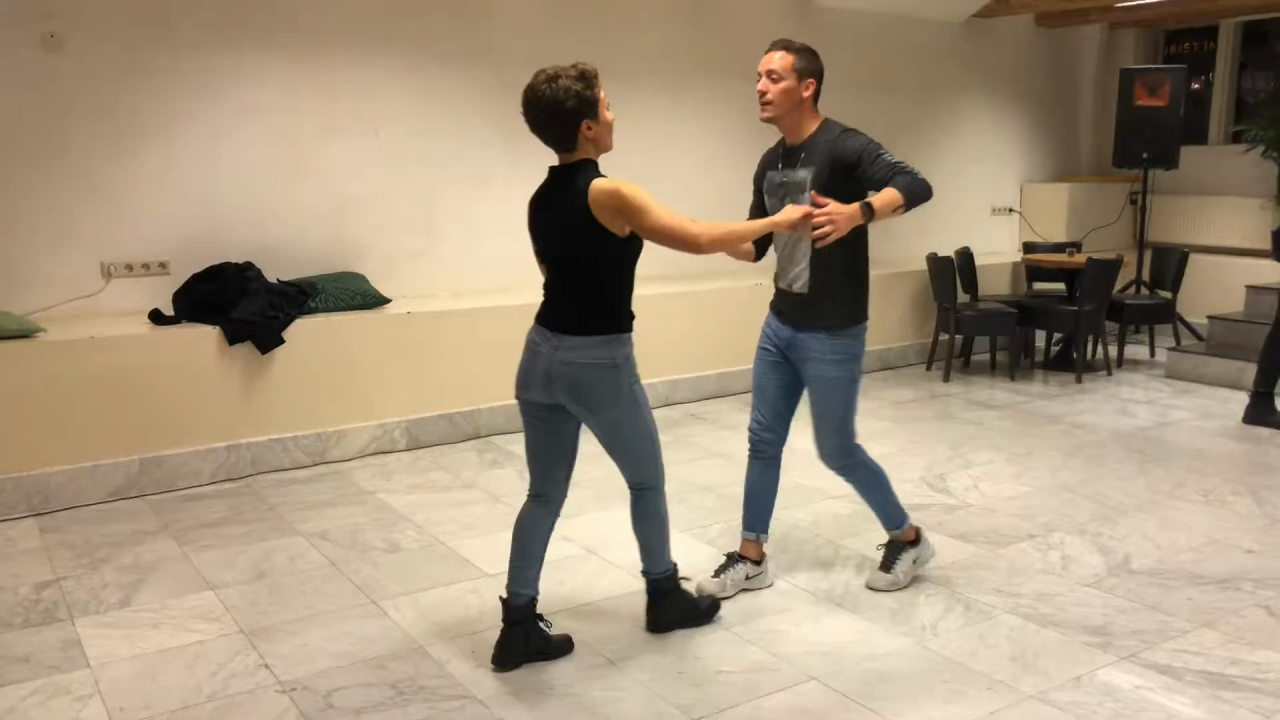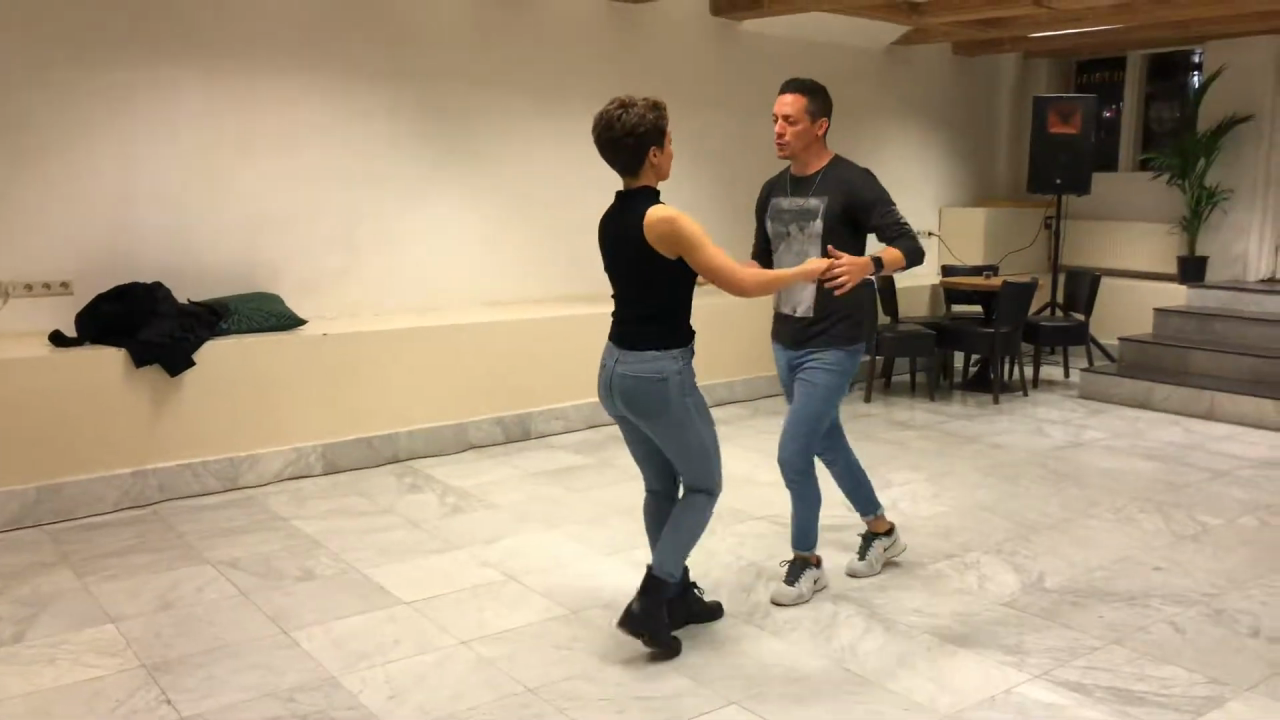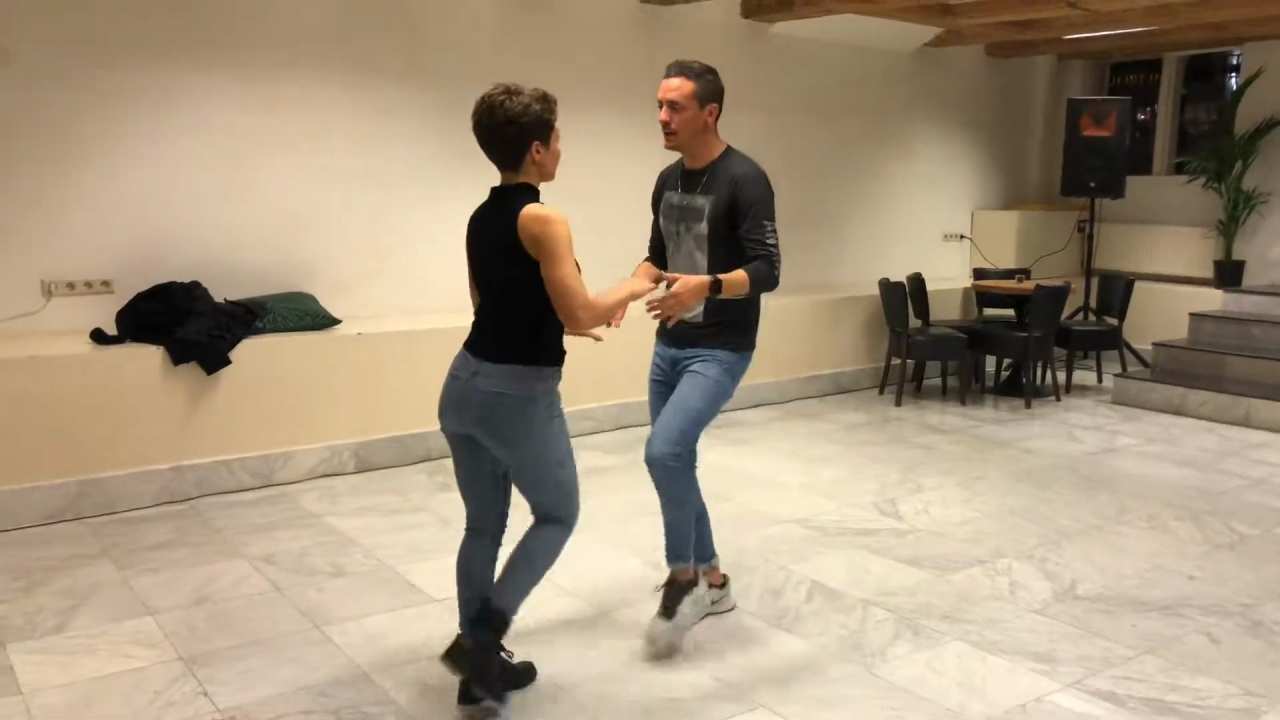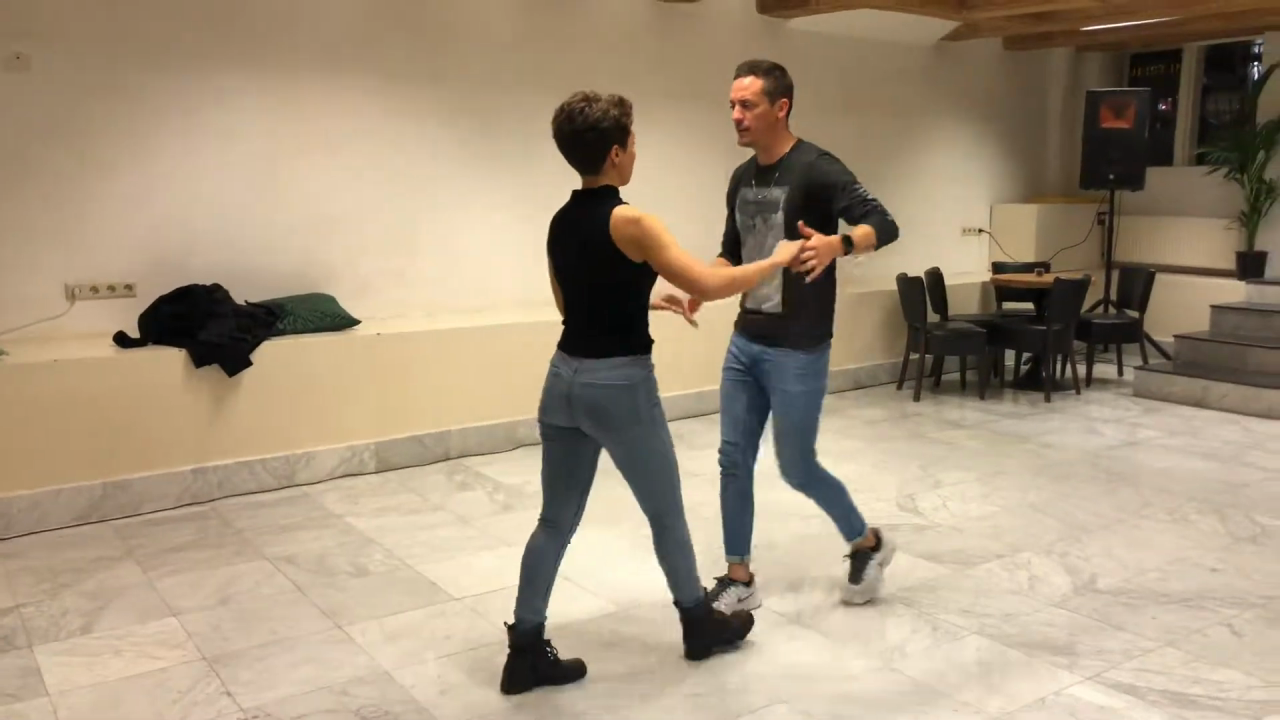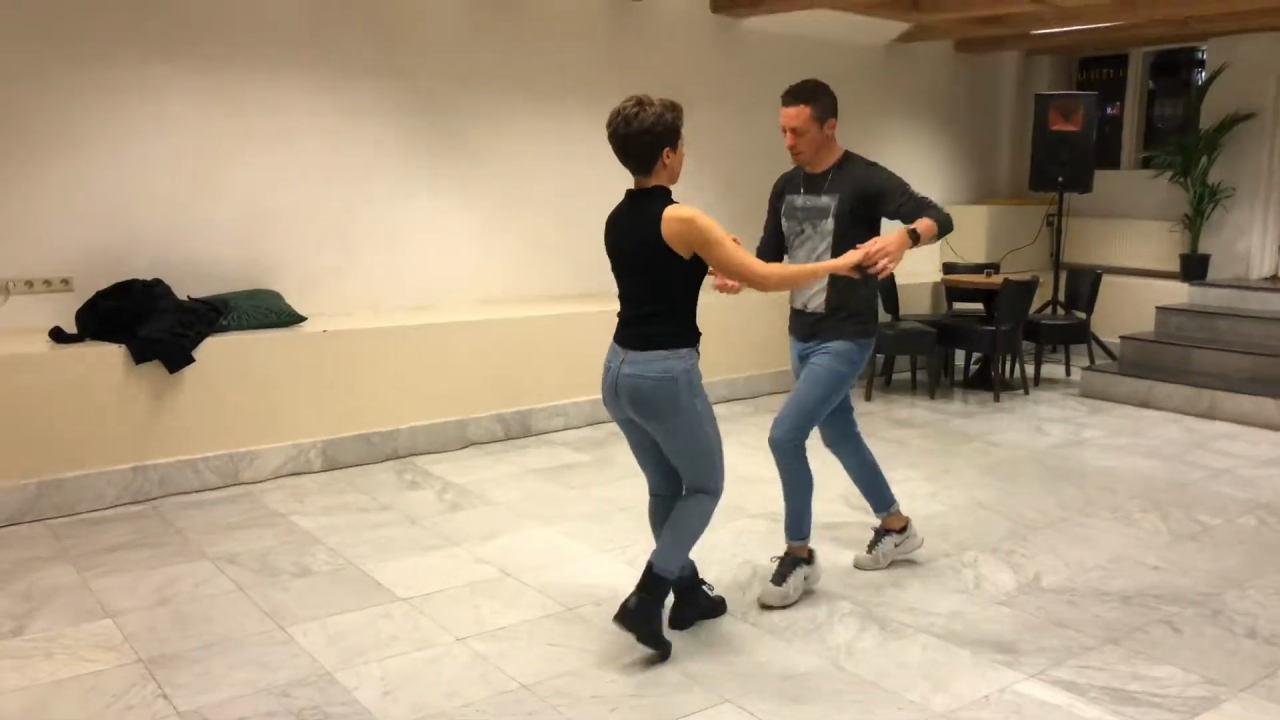
dt=1s
person 1, frame 1
left shoulder: (541, 200)
right shoulder: (607, 194)
right elbow: (703, 239)
right wrist: (781, 220)
left hip: (541, 356)
right hip: (598, 363)
left knee: (545, 492)
right knee: (646, 481)
left ankle: (519, 626)
right ankle: (663, 598)
person 1, frame 2
left shoulder: (611, 220)
right shoulder: (663, 220)
right elbow: (742, 283)
left wrist: (687, 268)
right wrist: (803, 271)
left hip: (617, 370)
right hip: (659, 374)
left knee: (661, 487)
right knee: (704, 488)
left ankle: (677, 595)
right ankle: (650, 600)
person 1, frame 3
left shoulder: (480, 220)
right shoulder: (541, 220)
right elbow: (580, 316)
left wrist: (554, 311)
right wrist: (630, 290)
left hip: (464, 383)
right hip: (519, 393)
left knee: (483, 526)
right knee: (557, 516)
left ankle: (483, 658)
right ankle: (479, 638)
person 1, frame 4
left shoulder: (561, 222)
right shoulder: (628, 221)
right elbow: (708, 284)
left wrist: (650, 298)
right wrist: (778, 259)
left hip: (564, 379)
right hip: (619, 385)
left knee: (556, 518)
right knee: (664, 508)
left ankle: (526, 652)
right ankle: (699, 623)
person 1, frame 5
left shoulder: (616, 221)
right shoulder: (680, 219)
right elbow: (763, 277)
left wrist: (703, 246)
right wrist: (839, 263)
left hip: (619, 370)
right hip: (665, 374)
left knee: (665, 488)
right knee: (705, 488)
left ankle: (688, 591)
right ankle: (645, 598)
person 2, frame 1
left shoulder: (843, 146)
right shoulder: (770, 163)
left elbow: (917, 187)
left wrist: (858, 210)
left hip: (833, 332)
right hip: (781, 324)
left knee: (835, 449)
right knee: (763, 441)
left ankle: (906, 537)
right ankle: (751, 557)
person 2, frame 2
left shoulder: (854, 184)
right shoulder: (772, 192)
left elbow: (911, 248)
left wrist: (869, 265)
left hip: (832, 348)
right hip: (786, 345)
left knee: (792, 455)
right knee: (827, 445)
left ankle: (806, 560)
right ankle: (881, 530)
person 2, frame 3
left shoulder: (744, 180)
right shoulder: (667, 181)
left elbow: (767, 272)
left wrist: (706, 285)
left hip: (719, 351)
right hip: (669, 347)
left knee: (664, 453)
right knee: (672, 465)
left ankle: (683, 577)
right ankle: (712, 582)
person 2, frame 4
left shoulder: (817, 169)
right shoulder: (741, 179)
left elbow: (884, 225)
left wrist: (838, 243)
left hip: (798, 348)
right hip: (745, 341)
left knee: (795, 467)
right knee: (733, 460)
left ankle: (867, 544)
right ankle: (738, 576)
person 2, frame 5
left shoulder: (864, 179)
right shoulder: (785, 186)
left elbow: (937, 218)
right elbow: (769, 253)
left wrist: (902, 237)
right wrist: (738, 272)
left hip: (844, 338)
right hip: (802, 336)
left knee: (785, 437)
right knee: (840, 436)
left ankle: (799, 555)
right ankle: (897, 526)
